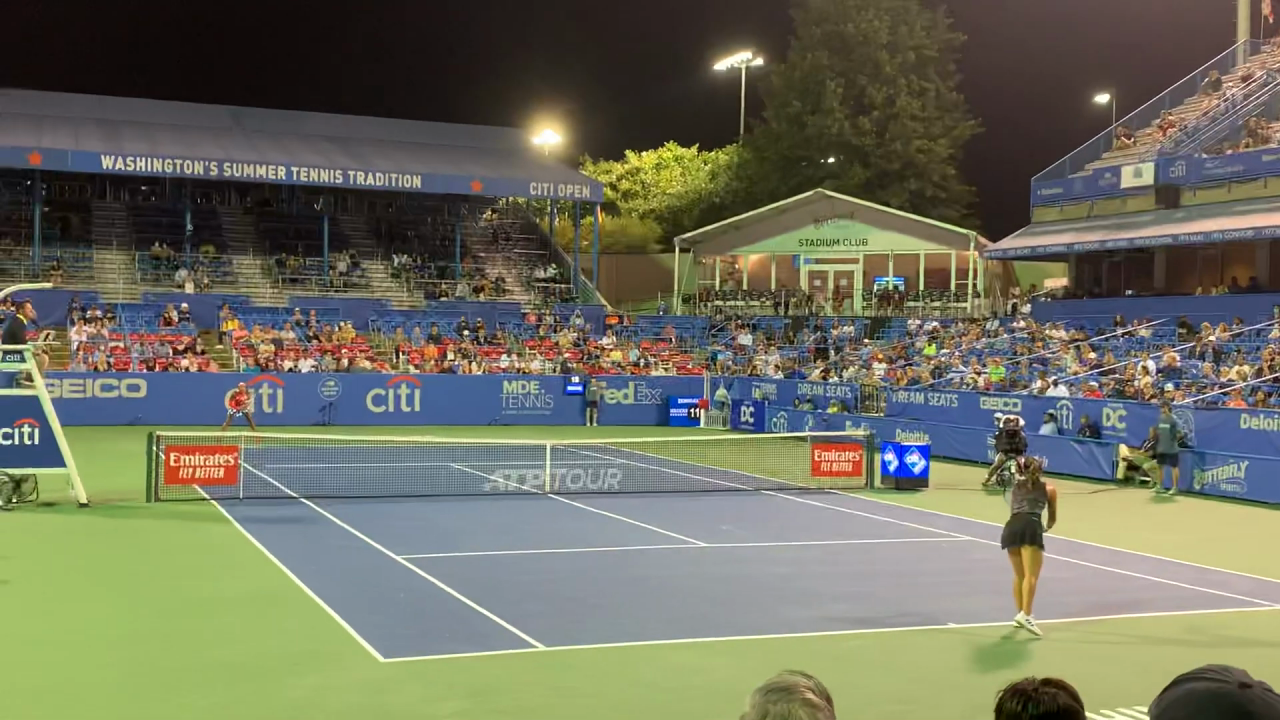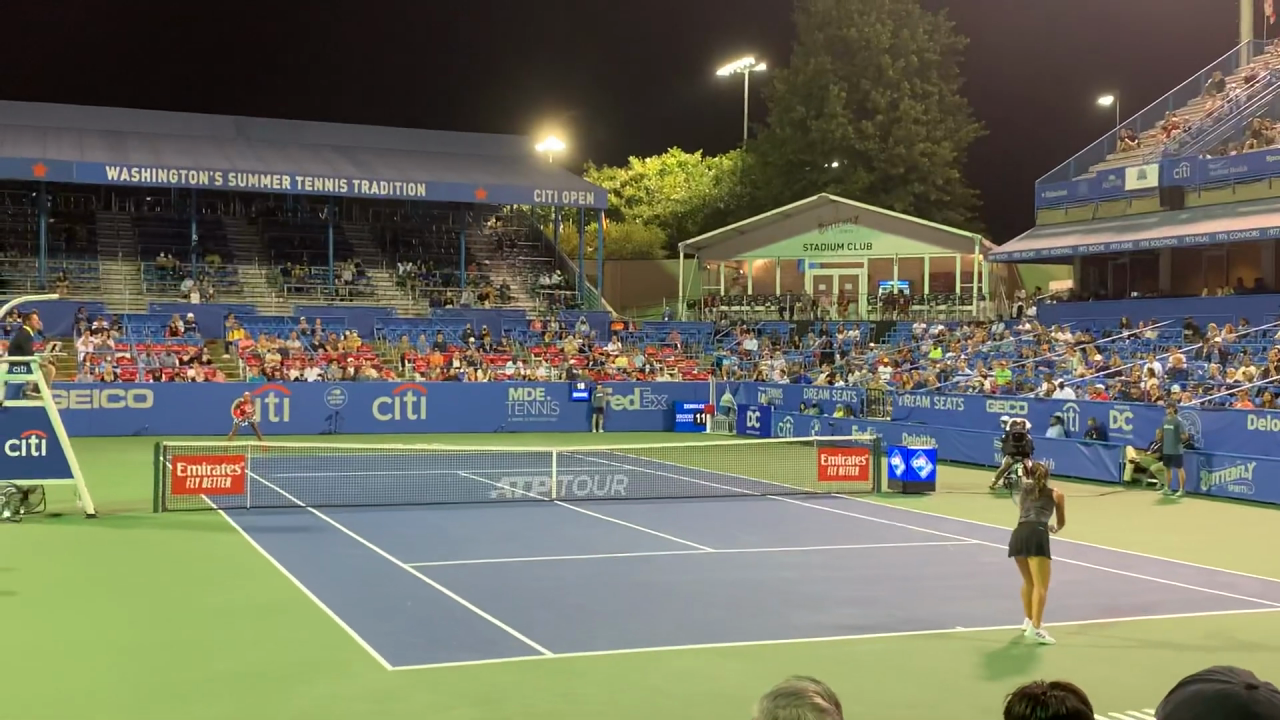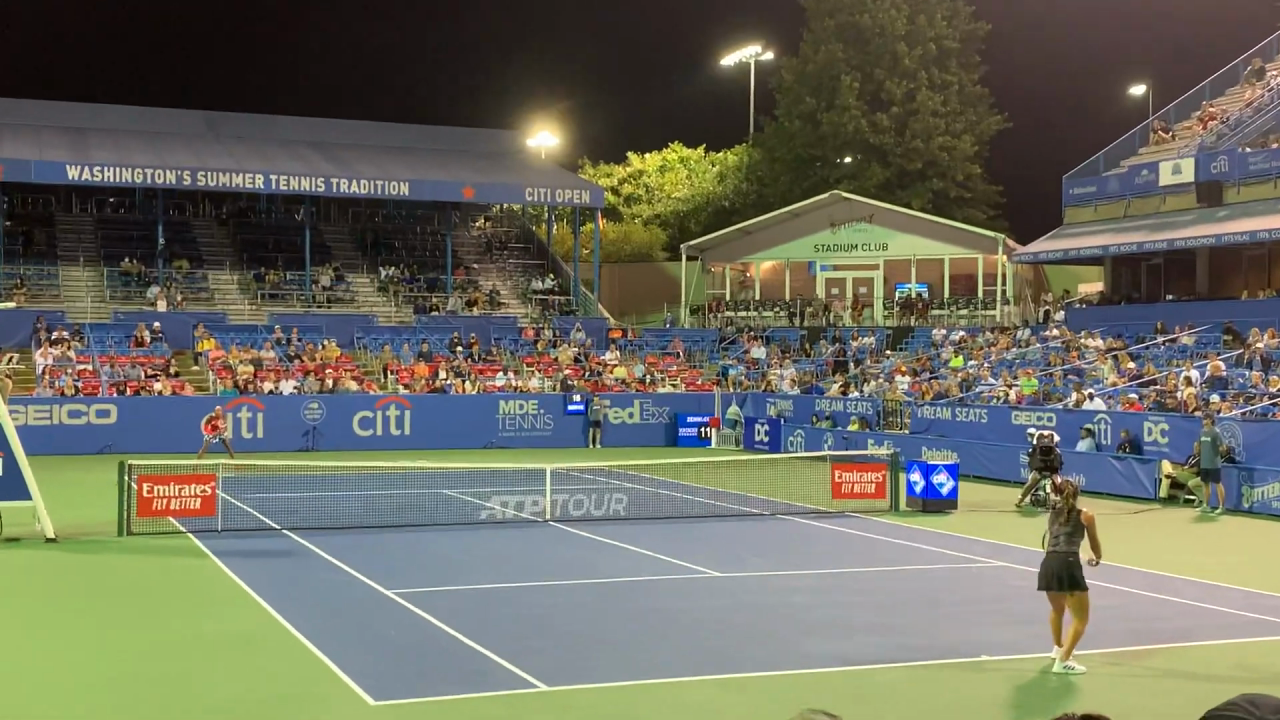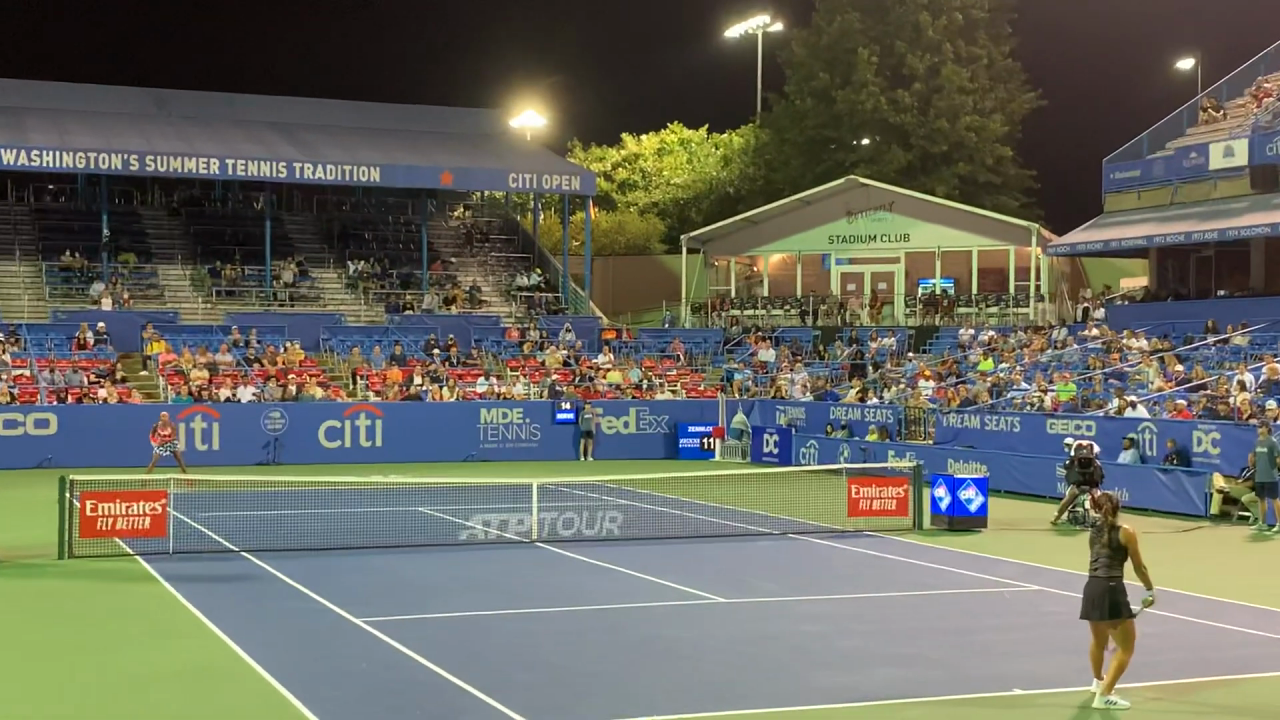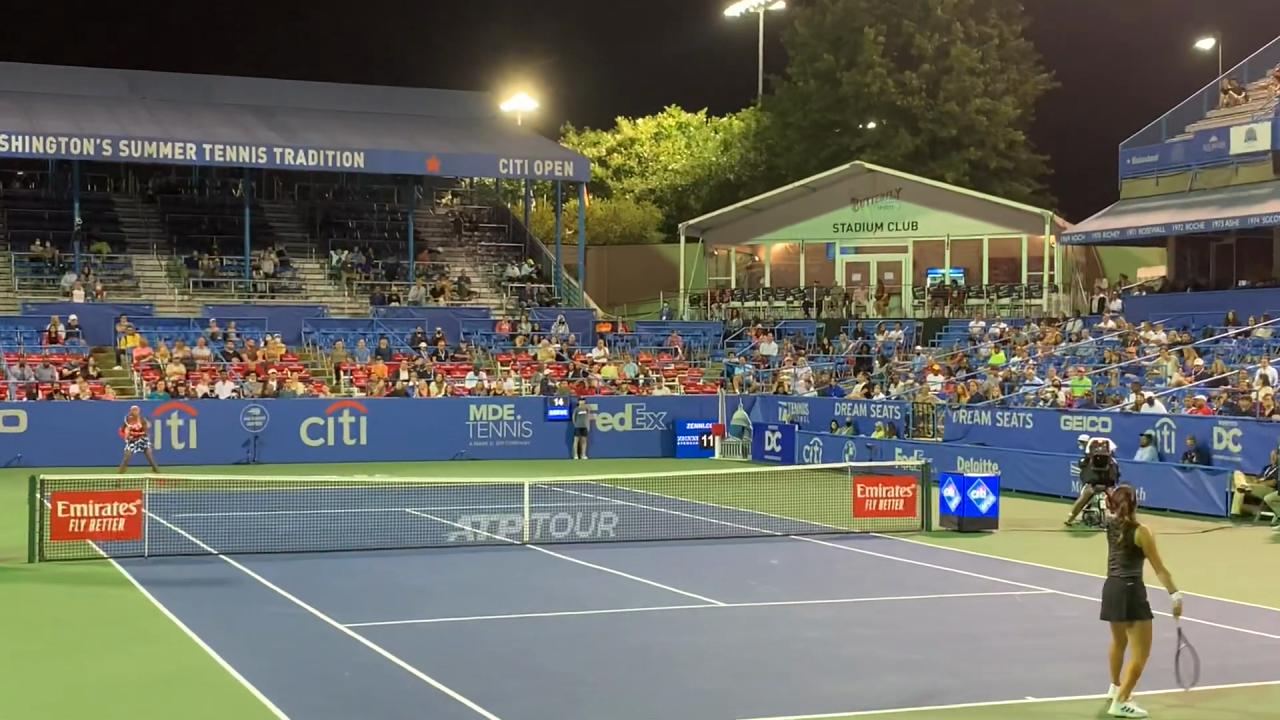
dt=0.3s
person 1, frame 1
left shoulder: (1016, 486)
right shoulder: (1048, 489)
right elbow: (1052, 519)
right wrist: (1045, 527)
left hip: (1011, 527)
right hip: (1030, 527)
left knee: (1019, 576)
right knee: (1031, 576)
left ankle: (1021, 614)
right ankle: (1025, 615)
person 1, frame 2
left shoulder: (1025, 492)
right shoulder: (1056, 494)
right elbow: (1061, 522)
right wrist: (1054, 528)
left hip: (1018, 534)
right hip: (1037, 536)
left knee: (1028, 582)
right knee: (1040, 586)
left ankle: (1028, 620)
right ankle: (1035, 627)
person 1, frame 3
left shoulder: (1053, 513)
right shoulder: (1085, 515)
right elbow: (1094, 544)
right wrist: (1097, 558)
left hip: (1048, 565)
right hip: (1068, 565)
left knee: (1057, 610)
right knee: (1081, 619)
left ankle: (1058, 648)
right ankle: (1063, 661)
person 1, frame 4
left shoulder: (1094, 532)
right shoulder: (1125, 532)
right elbow: (1139, 567)
right wrist: (1150, 591)
left hip: (1091, 590)
right hip: (1111, 592)
left knee: (1099, 641)
right knee: (1125, 649)
left ankle: (1098, 681)
right ankle: (1104, 695)
person 1, frame 5
left shoulder: (1112, 525)
right shoulder: (1140, 532)
right elbow: (1159, 568)
right wrist: (1175, 596)
left hip: (1110, 589)
right hip: (1131, 592)
left knee: (1119, 642)
right knee: (1140, 652)
left ankle: (1115, 687)
